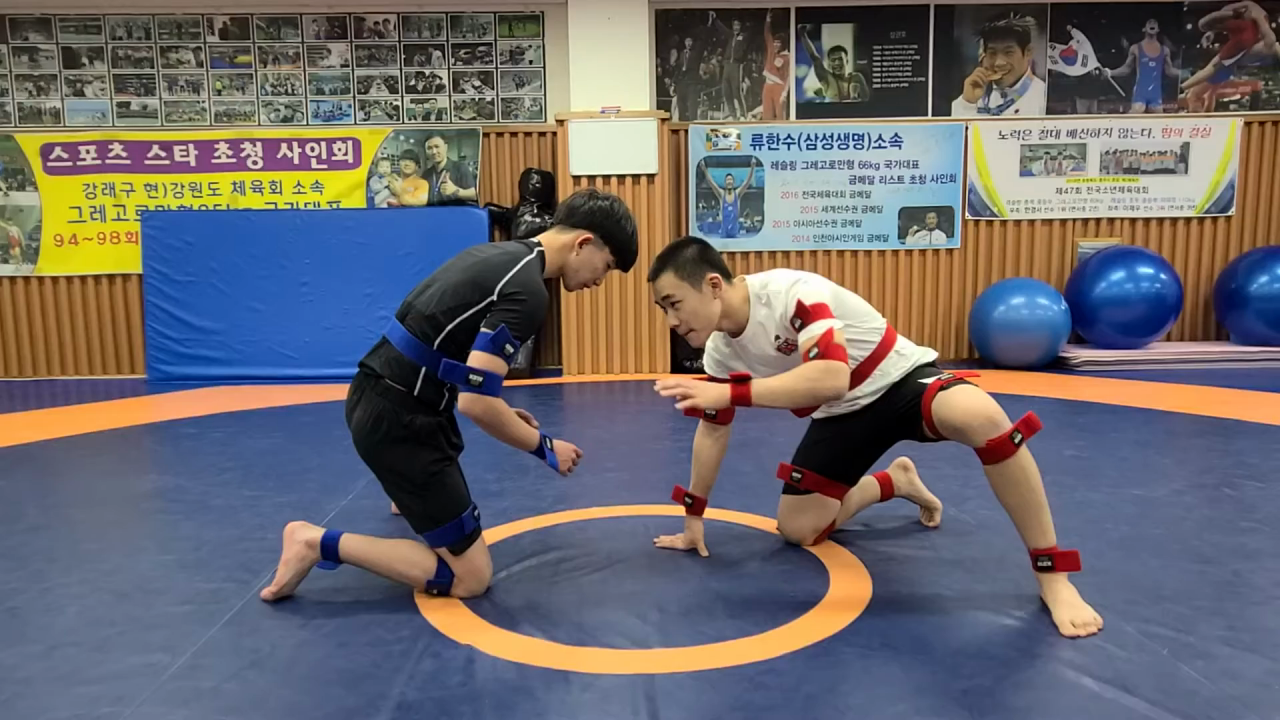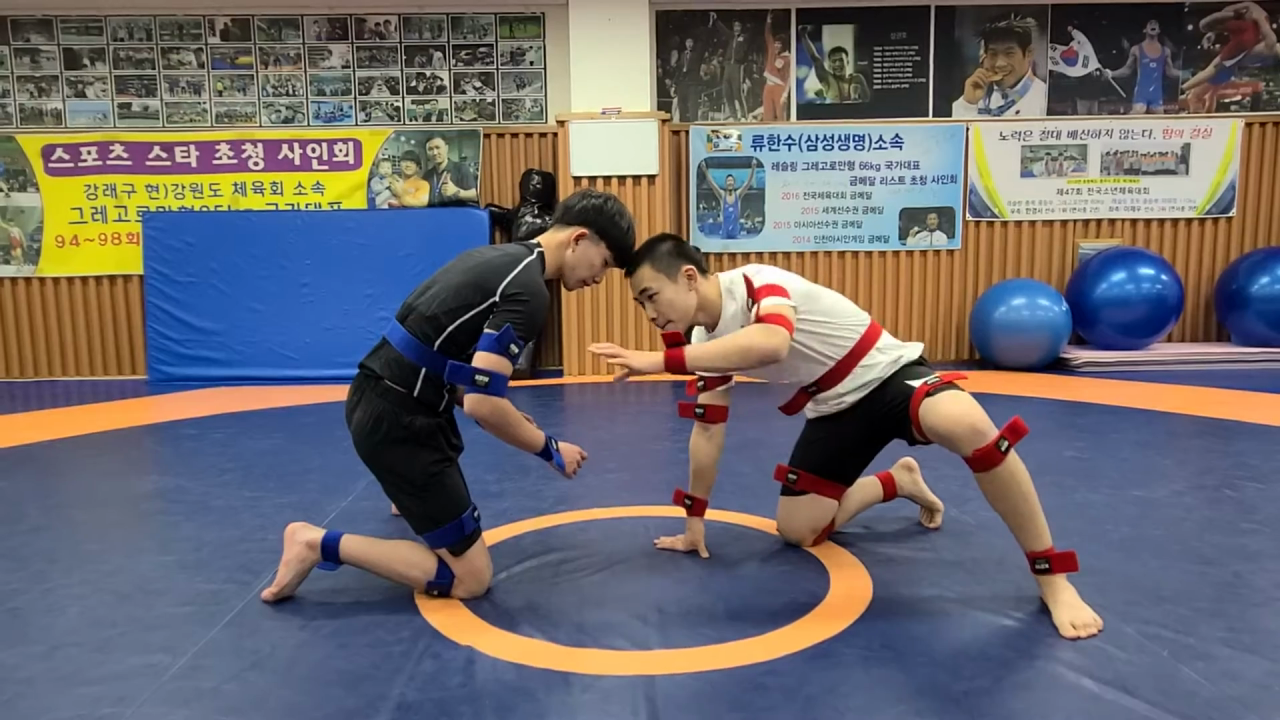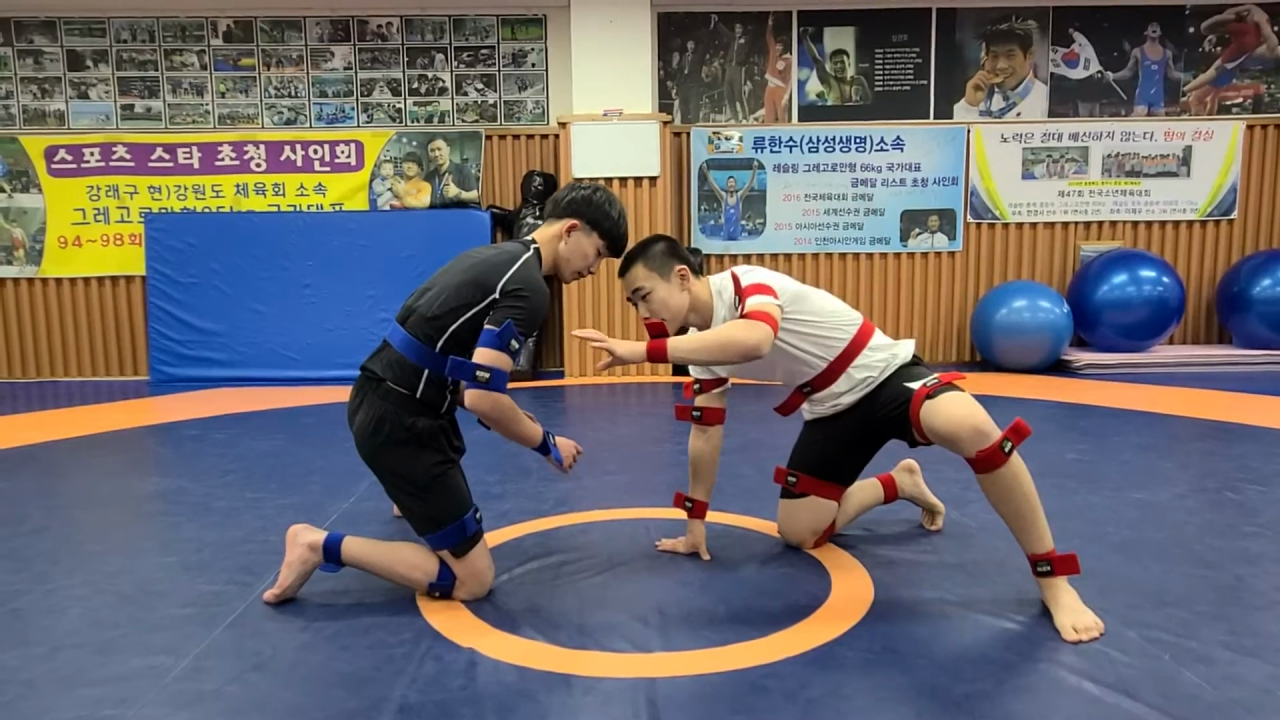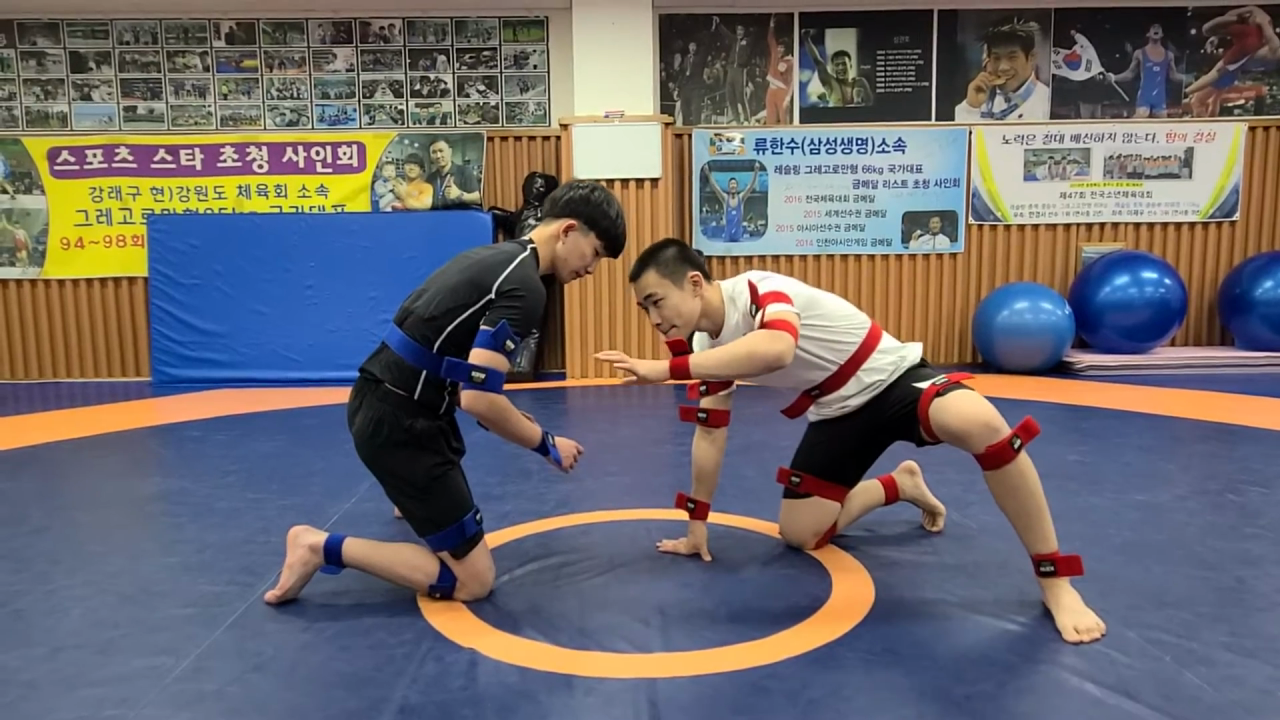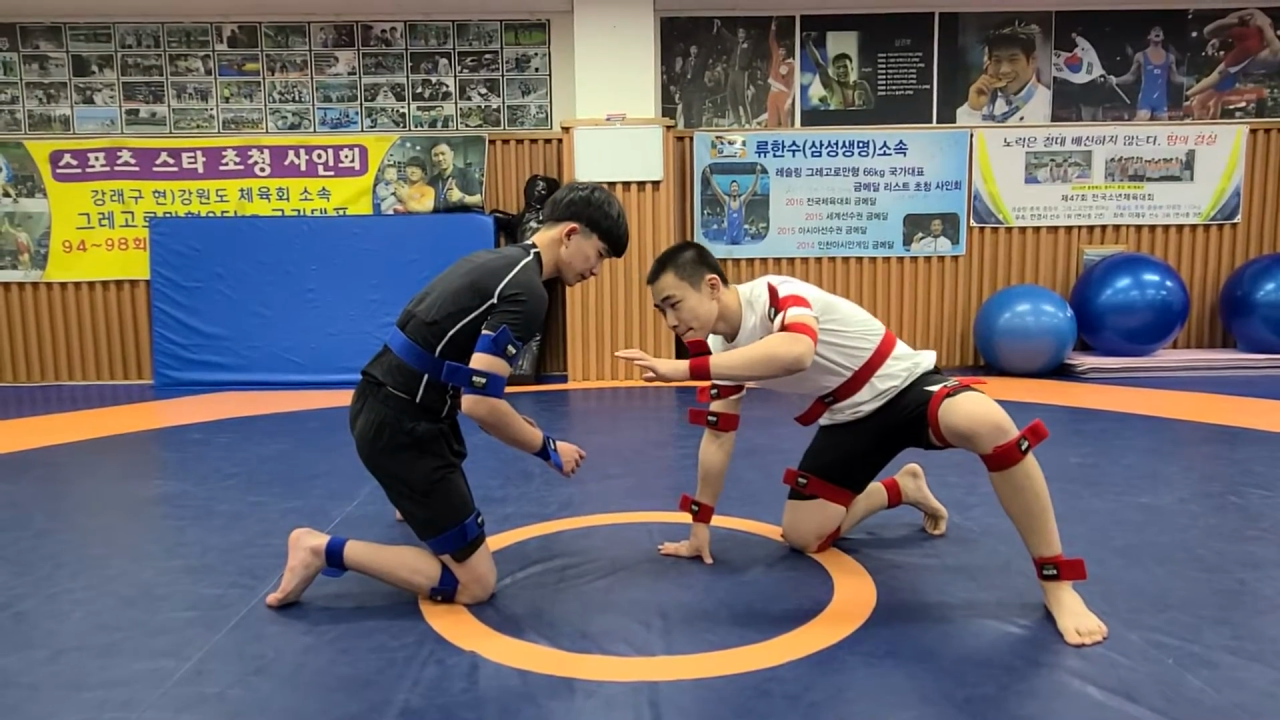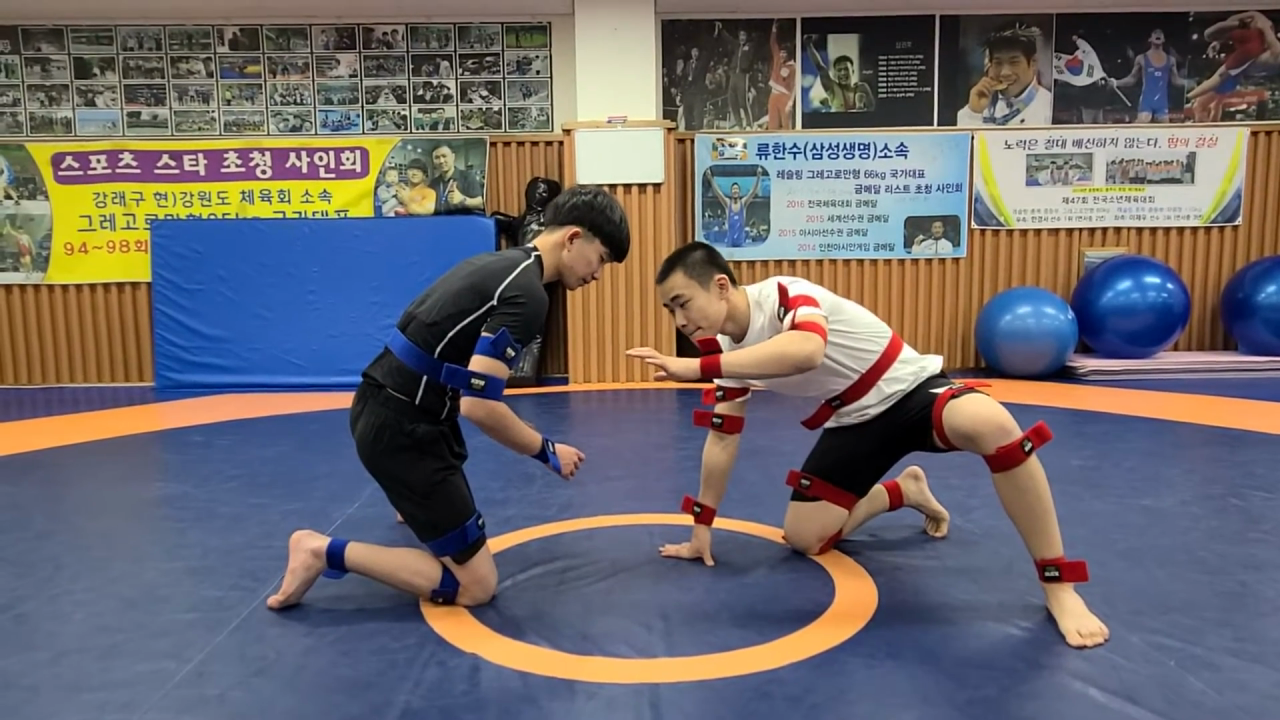
dt=0.4s
person 1, frame 1
left shoulder: (789, 293)
right shoulder: (720, 346)
left elbow: (833, 378)
right elbow: (712, 428)
left wrist: (729, 392)
right wrist: (694, 519)
left hip: (899, 379)
right hip: (841, 415)
left knee: (981, 418)
right knee: (798, 530)
left ankle: (1054, 577)
right ankle: (896, 481)
person 1, frame 2
left shoulder: (755, 282)
right shoulder: (705, 340)
left elbow: (772, 343)
right elbow: (708, 428)
left wrist: (661, 360)
right wrist: (694, 521)
left hip: (888, 375)
right hip: (835, 410)
left knee: (969, 427)
right knee: (797, 530)
left ankle: (1052, 579)
right ankle: (898, 481)
person 1, frame 3
left shoulder: (745, 283)
right shoulder: (700, 341)
left elbow: (756, 340)
right elbow: (705, 431)
left wrist: (643, 351)
right wrist: (696, 522)
left hip: (886, 374)
right hip: (833, 411)
left knee: (972, 429)
right knee: (798, 533)
left ankle: (1054, 581)
right ankle: (900, 482)
person 1, frame 4
left shoulder: (757, 290)
right shoulder: (706, 343)
left elbow: (776, 350)
right elbow: (710, 433)
left wrist: (667, 368)
right wrist: (697, 524)
left hip: (893, 378)
right hip: (838, 413)
left knee: (980, 425)
right knee: (800, 534)
left ankle: (1055, 581)
right ankle: (900, 484)
person 1, frame 5
left shoulder: (774, 295)
right shoulder: (721, 348)
left elbow: (796, 352)
right elbow: (718, 435)
left wrist: (685, 368)
right wrist: (700, 526)
left hip: (905, 385)
right hip: (848, 419)
left knee: (988, 425)
right knee: (803, 536)
left ankle: (1057, 584)
right ankle: (903, 487)
person 1, frame 6
left shoulder: (784, 295)
right shoulder: (727, 348)
left elbow: (808, 351)
right elbow: (723, 437)
left wrist: (695, 367)
right wrist: (702, 527)
left hip: (909, 389)
right hip: (853, 422)
left knee: (991, 426)
right knee: (804, 538)
left ankle: (1059, 586)
right ankle: (905, 490)
person 2, frame 1
left shoulder: (499, 252)
right shoulder: (526, 290)
right elbow: (476, 401)
left wrist: (499, 414)
right wrist: (545, 448)
left hip: (379, 396)
right hip: (397, 417)
right knee: (470, 577)
left ankle: (413, 495)
right ankle: (319, 543)
person 2, frame 2
left shoulder: (499, 256)
right shoulder: (527, 291)
right elbow: (482, 403)
left wrist: (503, 417)
right wrist: (551, 450)
left hip: (377, 397)
right hip: (396, 418)
right knee: (470, 578)
left ankle: (413, 497)
right ankle: (318, 544)
person 2, frame 3
left shoulder: (497, 255)
right shoulder: (528, 287)
right elbow: (483, 397)
left wrist: (504, 416)
right wrist: (547, 444)
left hip: (379, 399)
right hip: (399, 420)
right knee: (472, 579)
left ankle: (415, 497)
right ankle: (322, 545)
person 2, frame 4
left shoulder: (495, 255)
right shoulder: (523, 287)
right elbow: (479, 398)
left wrist: (503, 417)
right wrist: (547, 444)
left hip: (380, 400)
right hip: (398, 421)
right knee: (473, 580)
left ankle: (414, 498)
right ankle: (322, 548)
person 2, frame 5
left shoulder: (499, 259)
right shoulder: (526, 291)
right elbow: (479, 402)
left wrist: (507, 423)
right wrist: (548, 449)
left hip: (384, 404)
right hip: (399, 424)
right knee: (474, 584)
left ankle: (416, 499)
right ankle: (325, 550)
person 2, frame 6
left shoulder: (500, 262)
right shoulder: (525, 294)
right elbow: (478, 405)
left wrist: (509, 428)
right wrist: (547, 452)
left hip: (384, 406)
right hip: (400, 427)
right knee: (475, 586)
left ankle: (417, 501)
right ankle: (326, 552)
